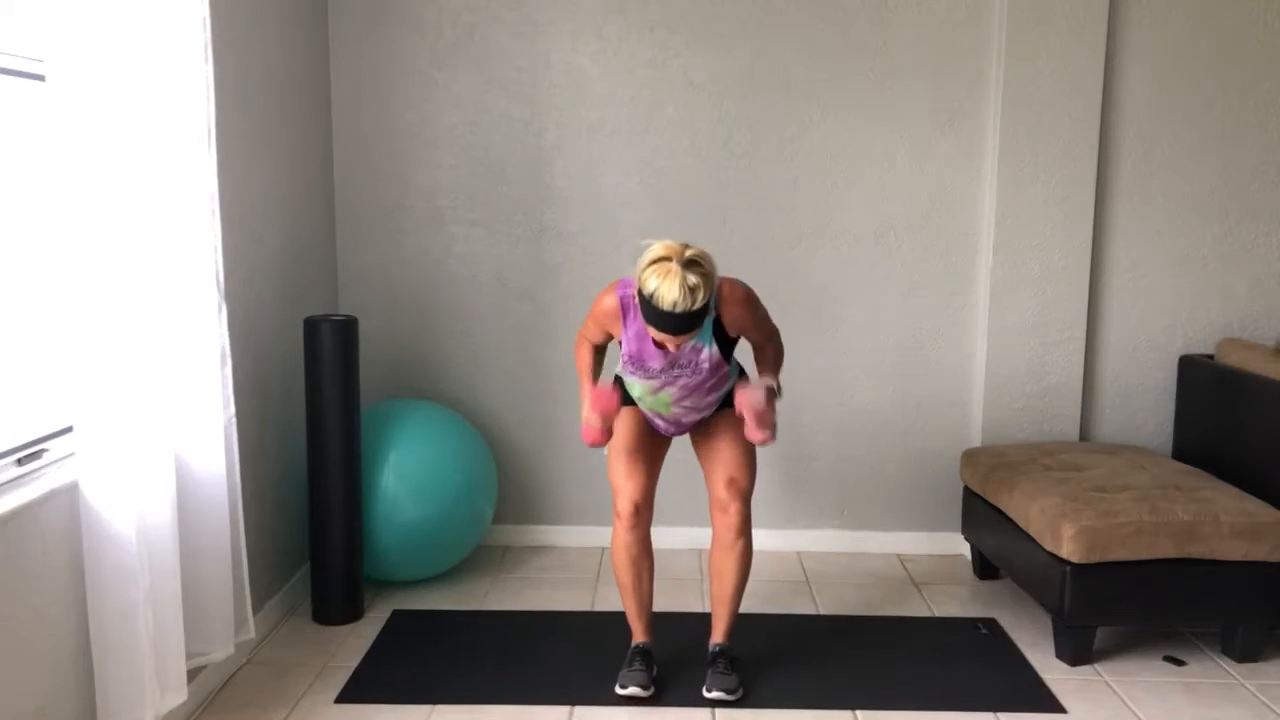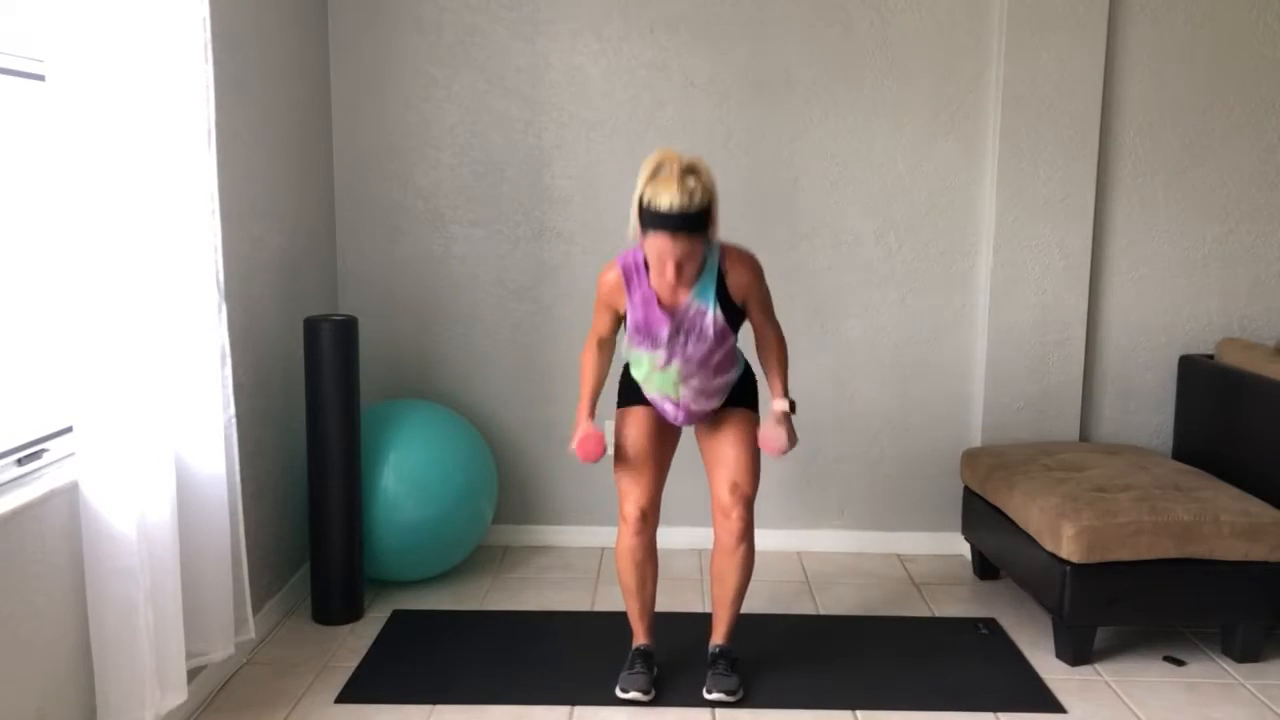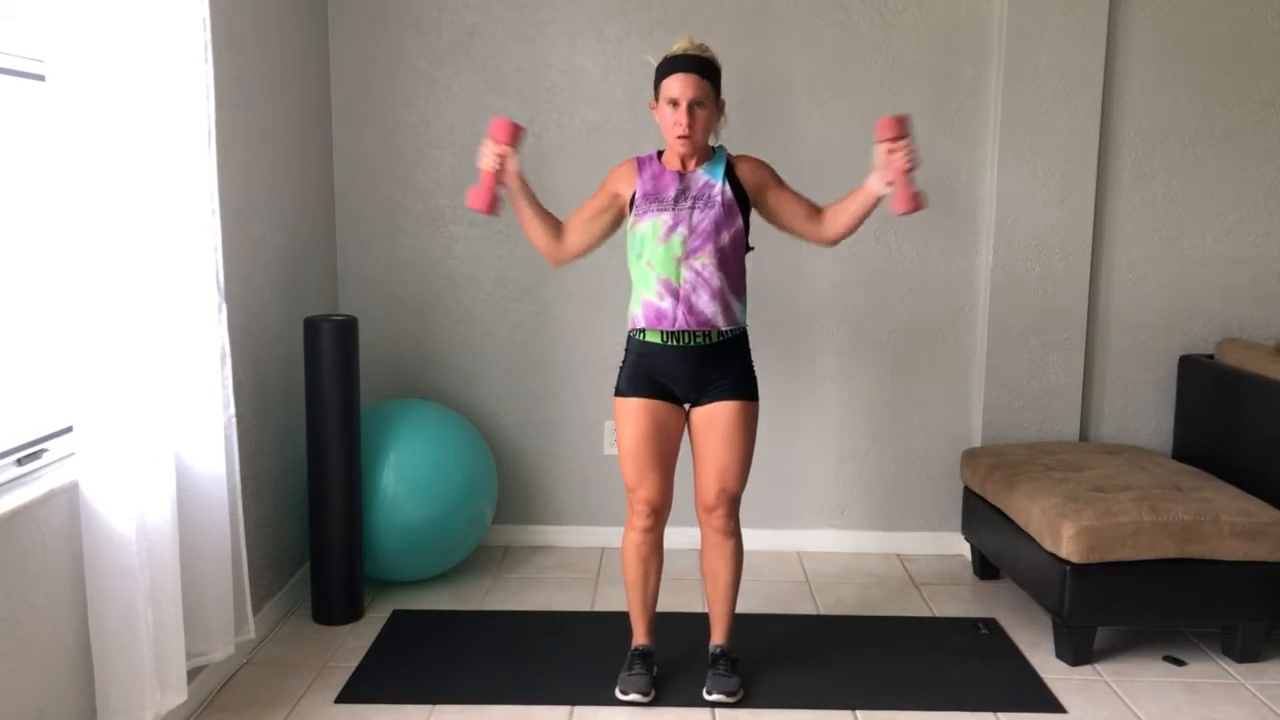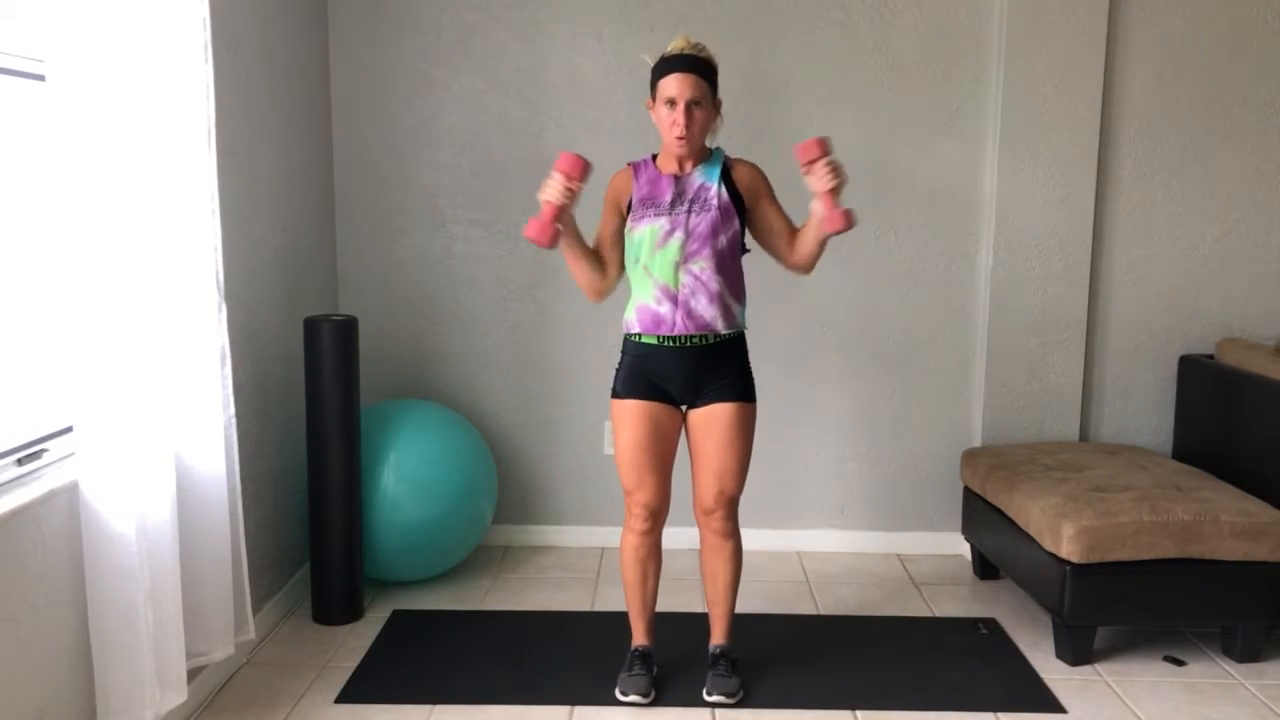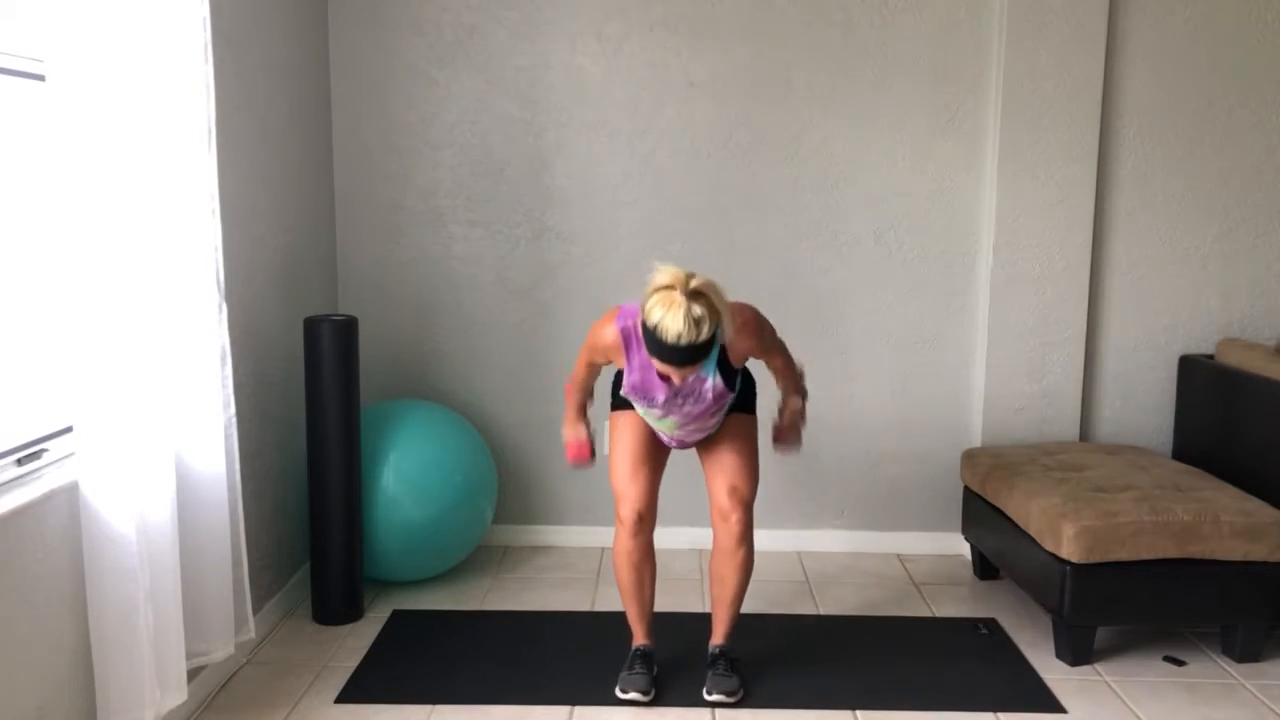
dt=1s
person 1, frame 1
left shoulder: (734, 300)
right shoulder: (614, 303)
left elbow: (768, 340)
right elbow: (589, 343)
left wrist: (768, 390)
right wrist: (588, 392)
left hip: (719, 402)
right hip: (640, 401)
left knee: (733, 509)
right knee: (630, 510)
left ankle: (720, 647)
right ankle: (640, 646)
person 1, frame 2
left shoulder: (738, 270)
right shoulder: (618, 277)
left elbow: (768, 333)
right elbow: (599, 340)
left wrist: (778, 405)
right wrist: (585, 413)
left hip: (726, 398)
right hip: (648, 397)
left knee: (735, 512)
right knee: (637, 514)
left ankle: (721, 648)
right ankle: (641, 646)
person 1, frame 3
left shoulder: (745, 175)
right shoulder: (630, 178)
left elbow: (825, 229)
right elbow: (557, 247)
left wrist: (879, 183)
right wrist: (510, 179)
left hip: (722, 362)
right hip: (648, 360)
left knee: (719, 510)
right knee: (644, 510)
left ankle: (721, 649)
right ankle: (641, 648)
person 1, frame 4
left shoulder: (741, 178)
right shoulder: (627, 182)
left elbow: (799, 261)
right elbow: (597, 287)
left wrist: (824, 202)
right wrist: (561, 220)
left hip: (720, 362)
right hip: (645, 362)
left knee: (718, 513)
right knee: (643, 513)
left ankle: (720, 649)
right ankle: (640, 648)
person 1, frame 5
left shoulder: (739, 327)
right shoulder: (616, 330)
left elbow: (777, 353)
right elbow: (584, 366)
left wrist: (794, 404)
right wrist: (574, 416)
left hip: (725, 411)
right hip: (640, 408)
left knee: (734, 516)
right knee: (633, 517)
left ankle: (720, 649)
right ankle: (641, 648)
